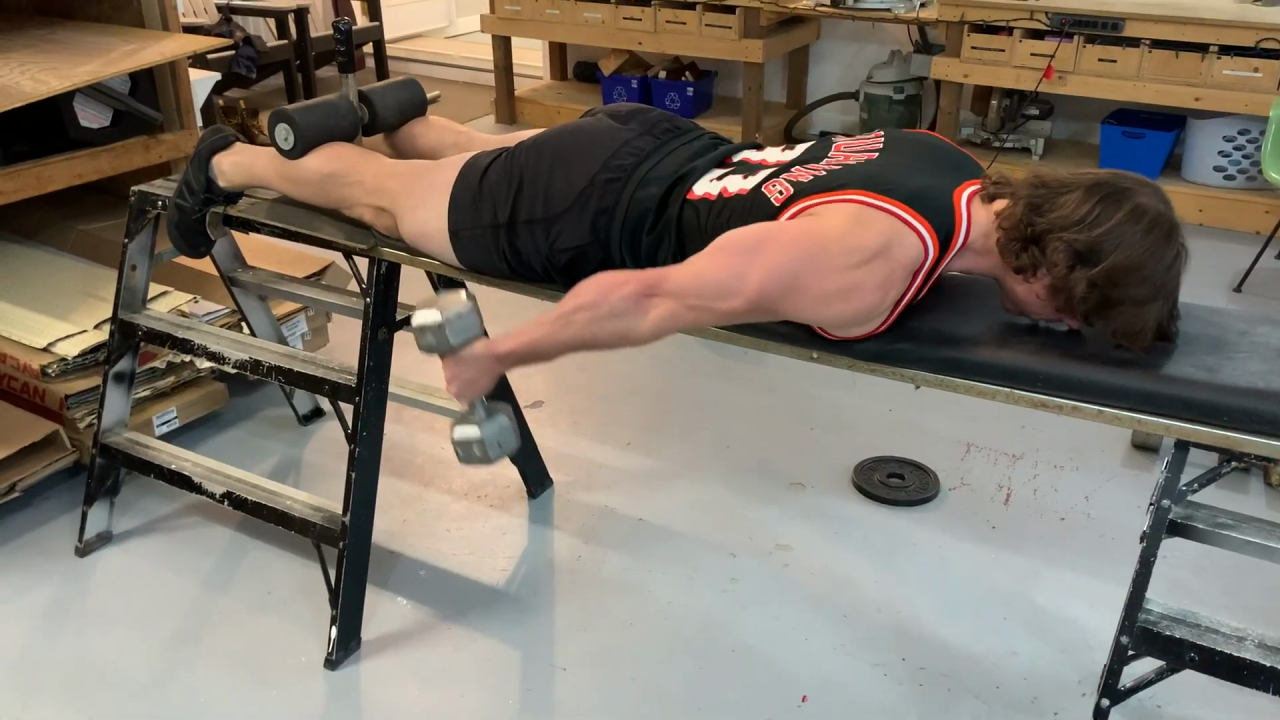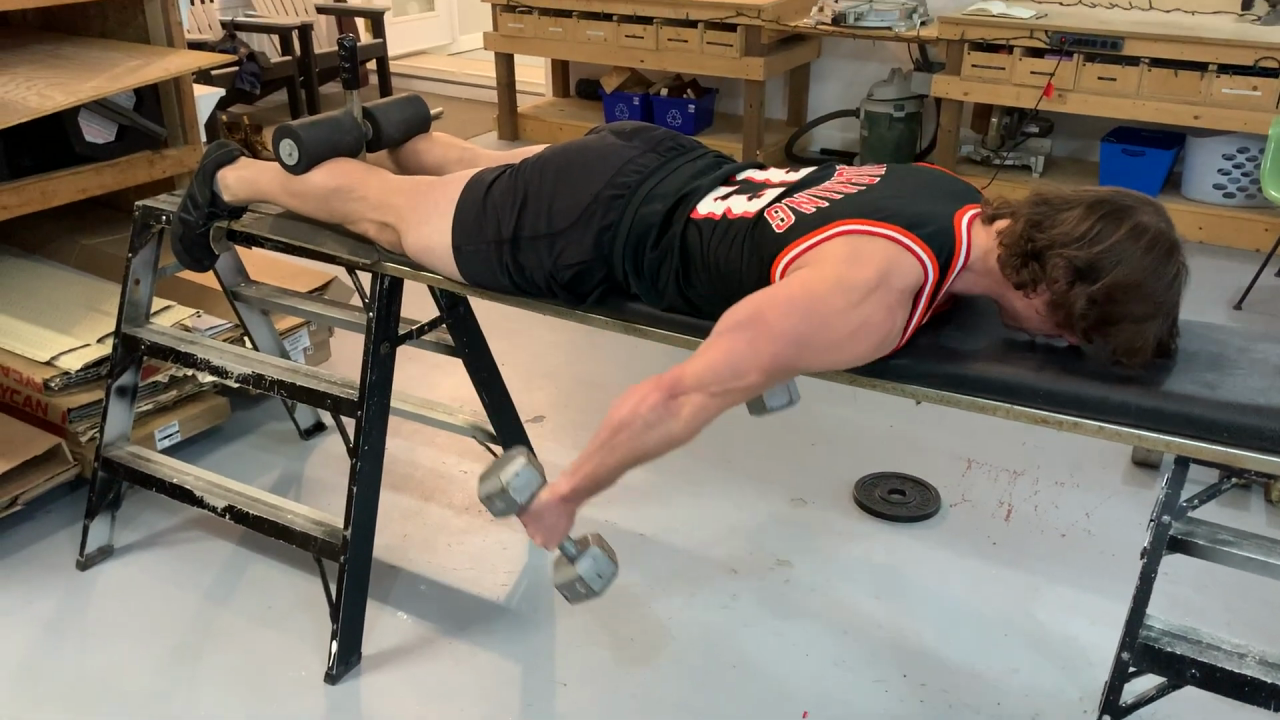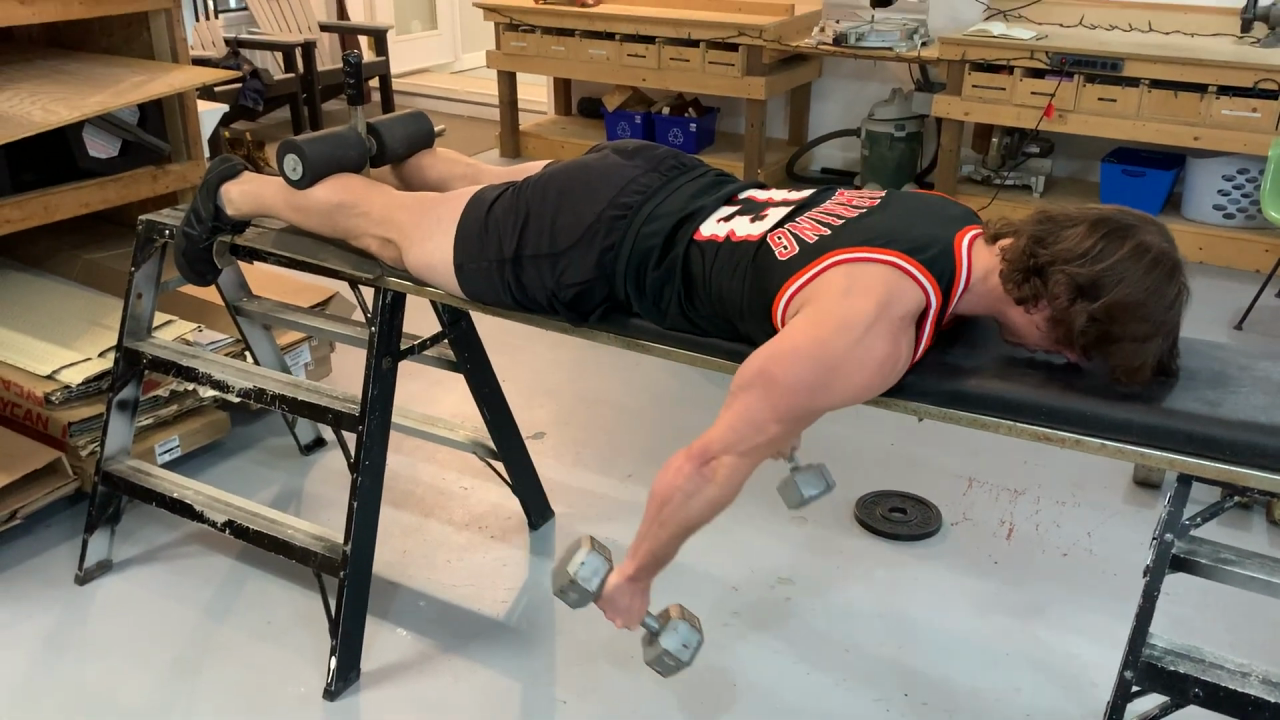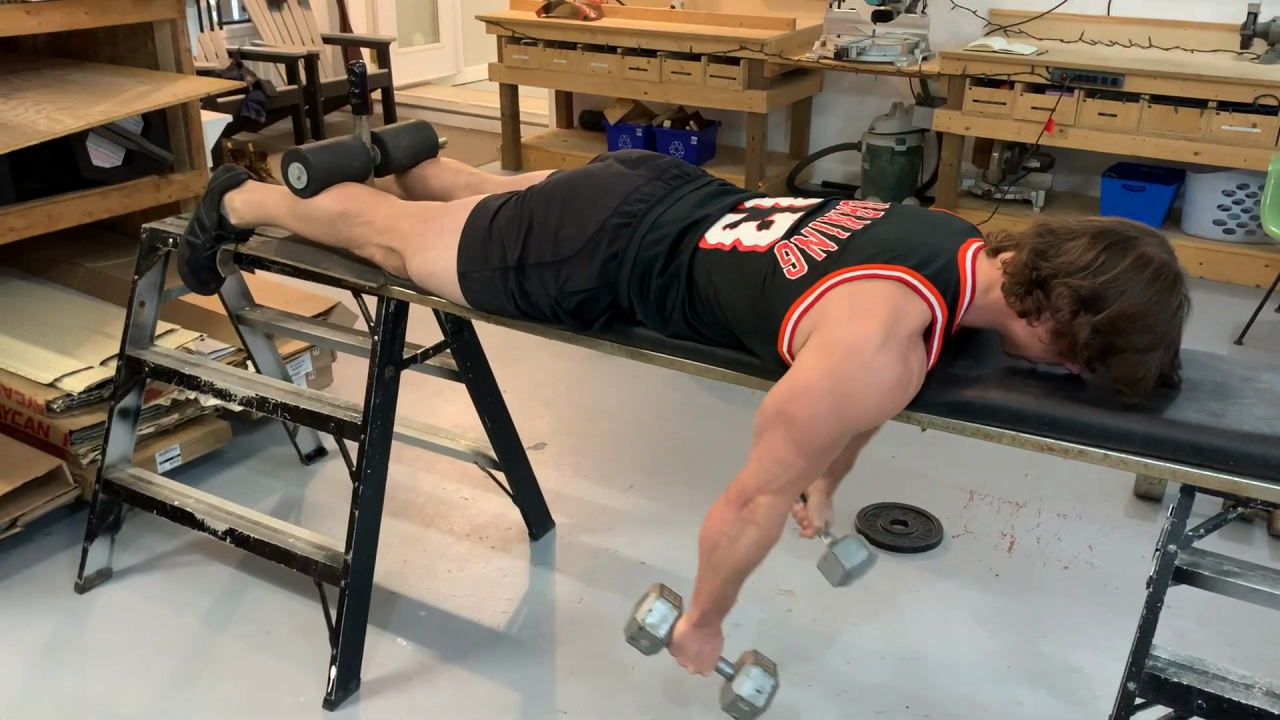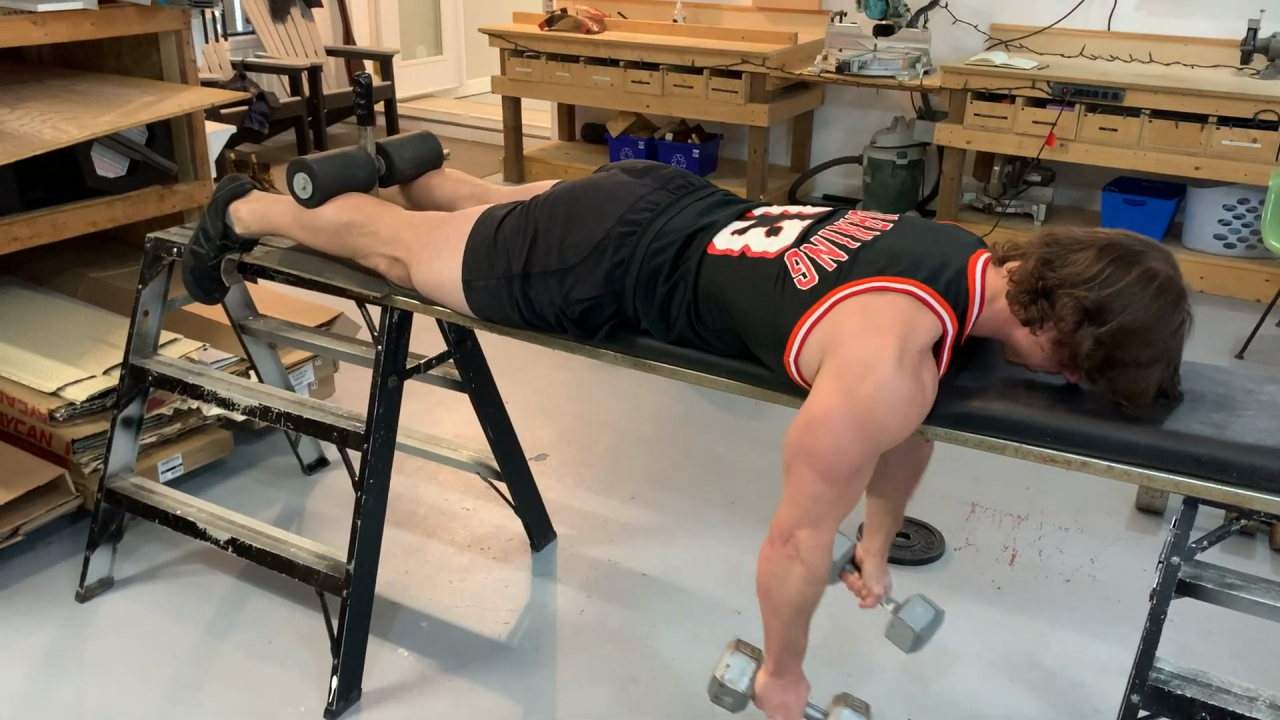
dt=0.4s
person 1, frame 1
left shoulder: (954, 165)
right shoulder: (871, 267)
right elbow: (647, 300)
right wrist: (491, 357)
left hip: (646, 145)
right hip: (594, 211)
left knee: (473, 146)
right knee: (386, 197)
right ankle: (230, 164)
person 1, frame 2
left shoulder: (956, 199)
right shoulder: (873, 299)
right elbow: (682, 393)
left wrist: (773, 337)
right wrist: (563, 497)
left hip: (648, 162)
right hip: (595, 232)
left knee: (477, 164)
right knee: (389, 214)
right ankle: (235, 179)
person 1, frame 3
left shoulder: (961, 226)
right shoulder: (874, 327)
right elbow: (715, 456)
left wrist: (797, 411)
right wrist: (632, 577)
left hip: (649, 180)
right hip: (595, 249)
left knee: (481, 179)
right knee: (386, 229)
right ankle: (236, 194)
person 1, frame 4
left shoulder: (962, 244)
right shoulder: (878, 347)
right elbow: (752, 499)
left wrist: (828, 483)
right wrist: (701, 622)
left hip: (654, 193)
right hip: (596, 257)
left knee: (480, 189)
right knee: (392, 238)
right ankle: (239, 201)
person 1, frame 5
left shoulder: (967, 255)
right shoulder: (889, 362)
left elbow: (906, 427)
right elbow: (795, 537)
left wrist: (878, 548)
left hip: (660, 201)
right hip: (601, 266)
left knee: (487, 202)
right knee: (398, 247)
right ankle: (244, 209)
